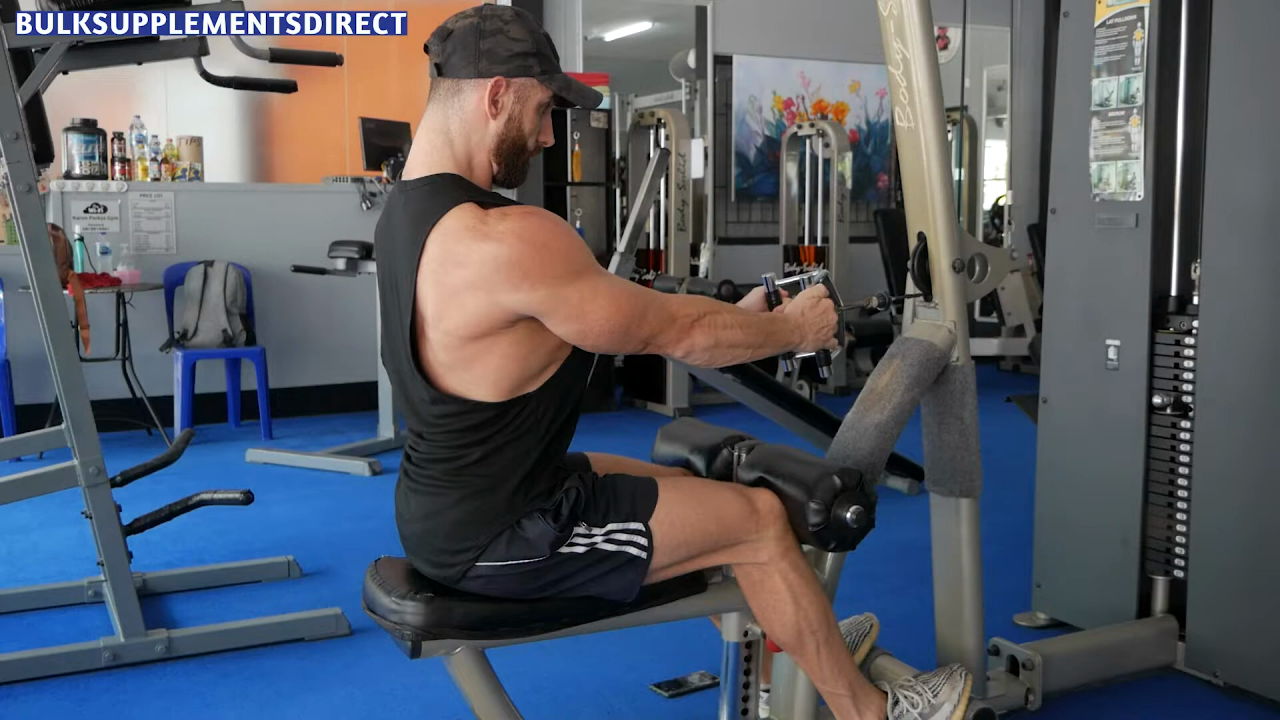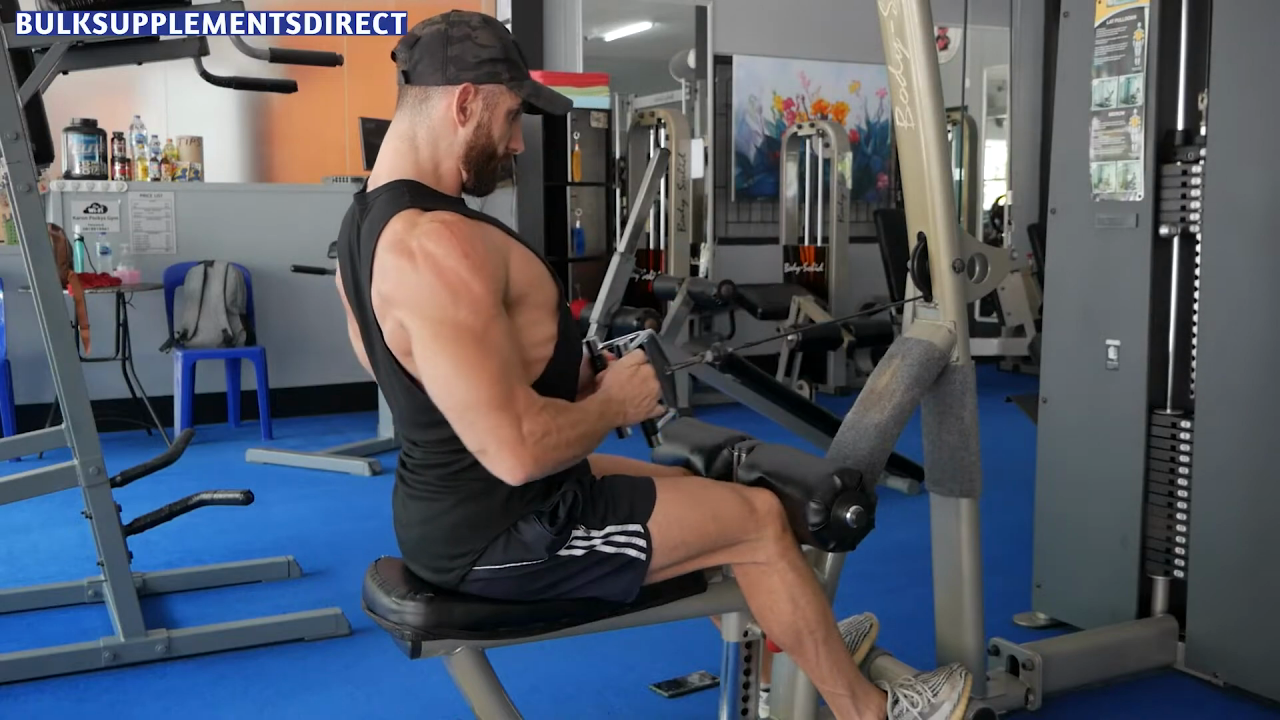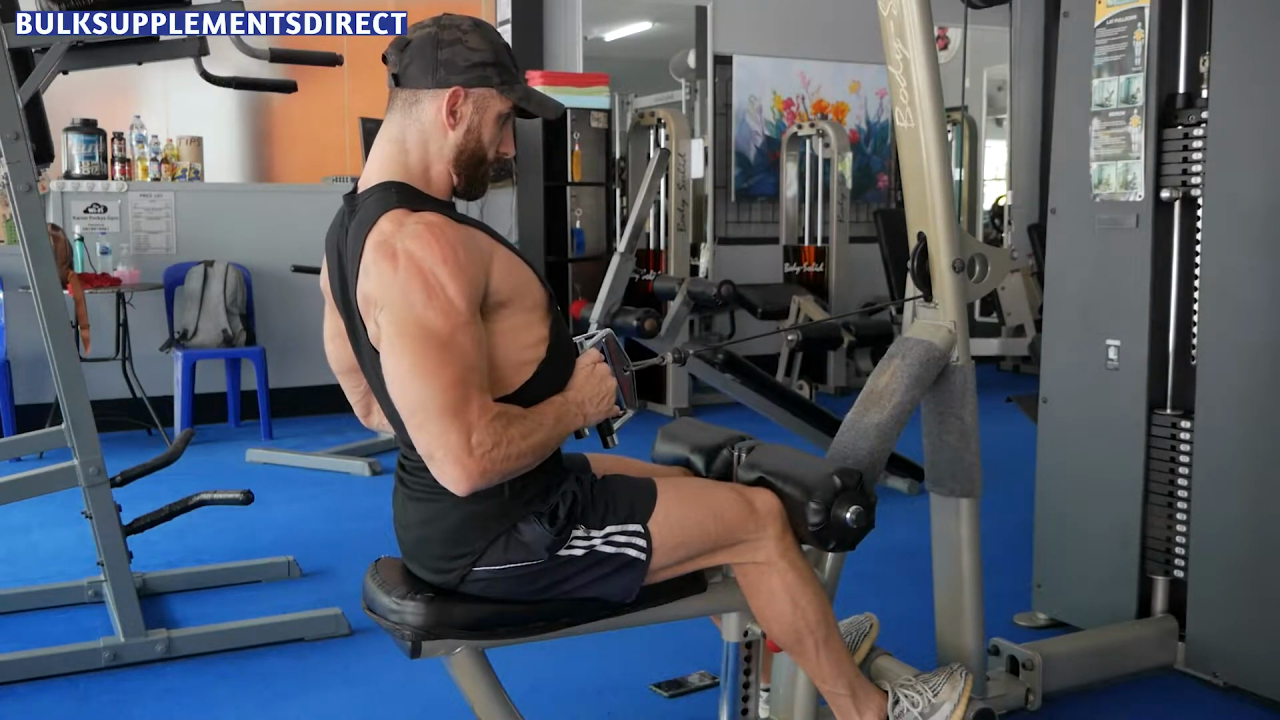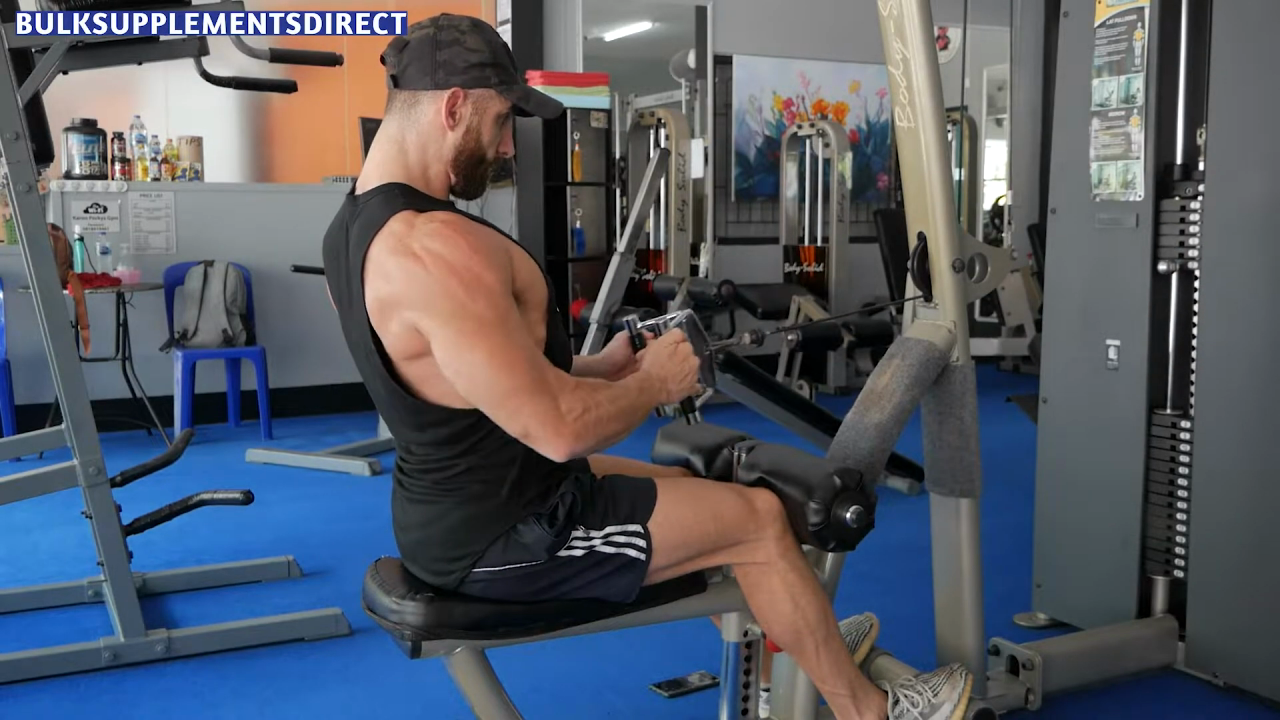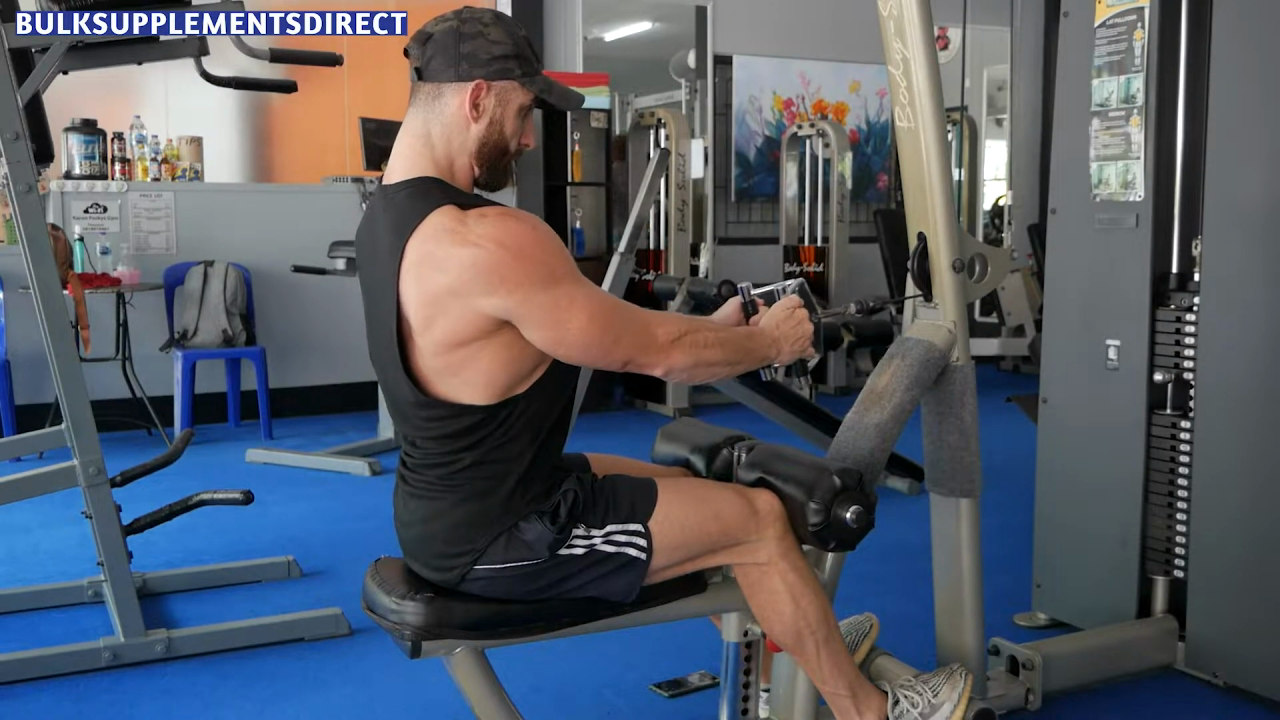
dt=0.7s
person 1, frame 1
left shoulder: (413, 206)
right shoulder: (503, 241)
right elbow: (676, 332)
left wrist: (742, 315)
right wrist: (793, 329)
left hip: (452, 502)
right hip: (500, 531)
left knee: (698, 490)
right knee: (759, 519)
left ankle: (799, 647)
person 1, frame 2
left shoulder: (371, 221)
right shoulder: (437, 246)
right elbow: (518, 452)
left wrist: (571, 382)
right wrist: (613, 405)
left hip: (446, 507)
right hip: (502, 532)
left knee: (695, 489)
right knee: (758, 519)
left ankle: (800, 645)
person 1, frame 3
left shoulder: (356, 226)
right shoulder: (421, 246)
right elbow: (467, 459)
left wrist: (552, 380)
right wrist: (576, 403)
left hip: (443, 514)
right hip: (499, 533)
left knee: (687, 487)
right knee: (758, 518)
left ankle: (802, 646)
person 1, frame 4
left shoulder: (357, 227)
right shoulder: (435, 250)
right elbow: (559, 431)
left wrist: (595, 369)
right wrist: (656, 383)
left hip: (448, 509)
right hip: (500, 534)
left knee: (688, 488)
right knee: (757, 519)
left ankle: (800, 648)
person 1, frame 5
left shoulder: (391, 213)
right shoulder: (483, 244)
right elbow: (654, 350)
left wrist: (716, 328)
right wrist: (769, 342)
left hip: (449, 506)
right hip: (500, 533)
left knee: (688, 487)
right knee: (759, 520)
left ankle: (809, 646)
